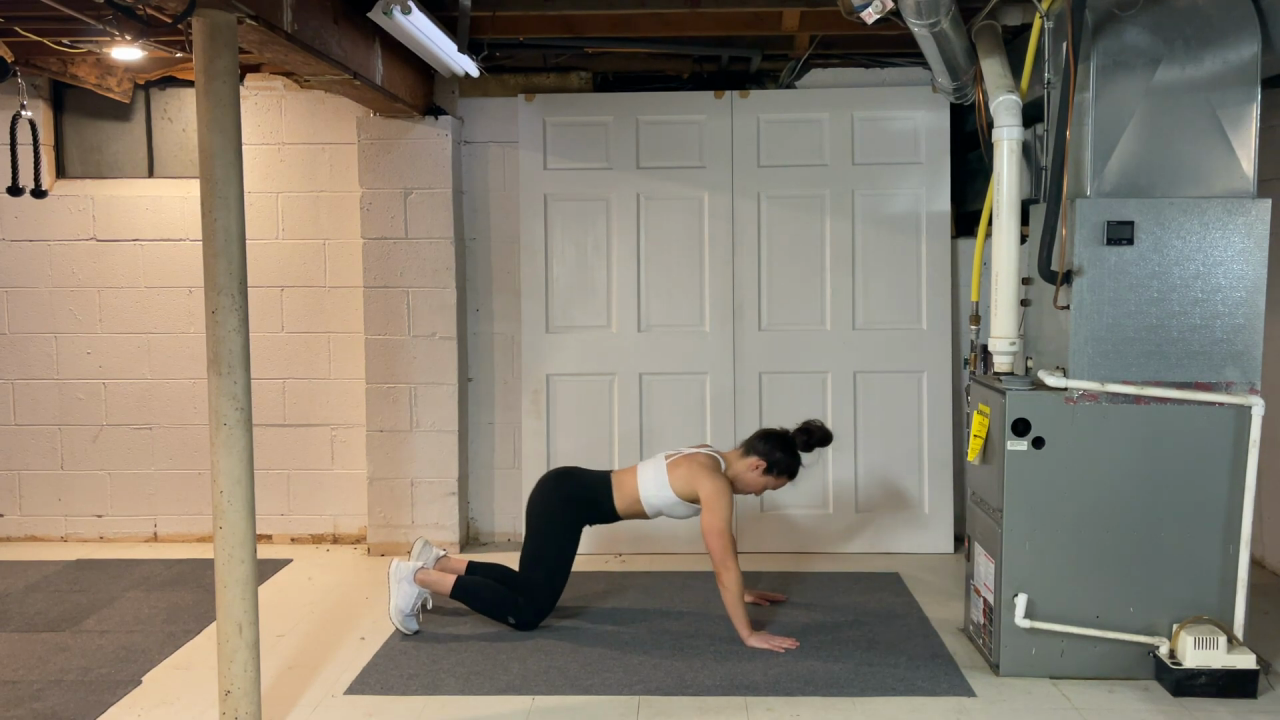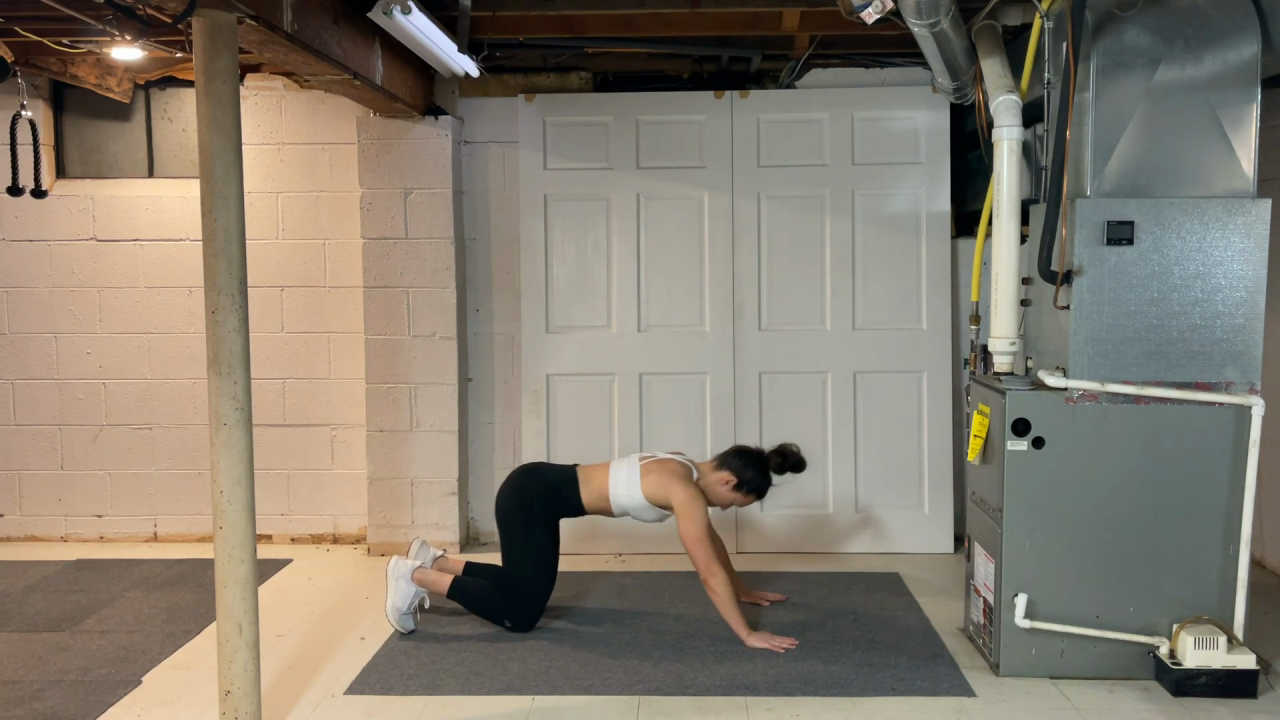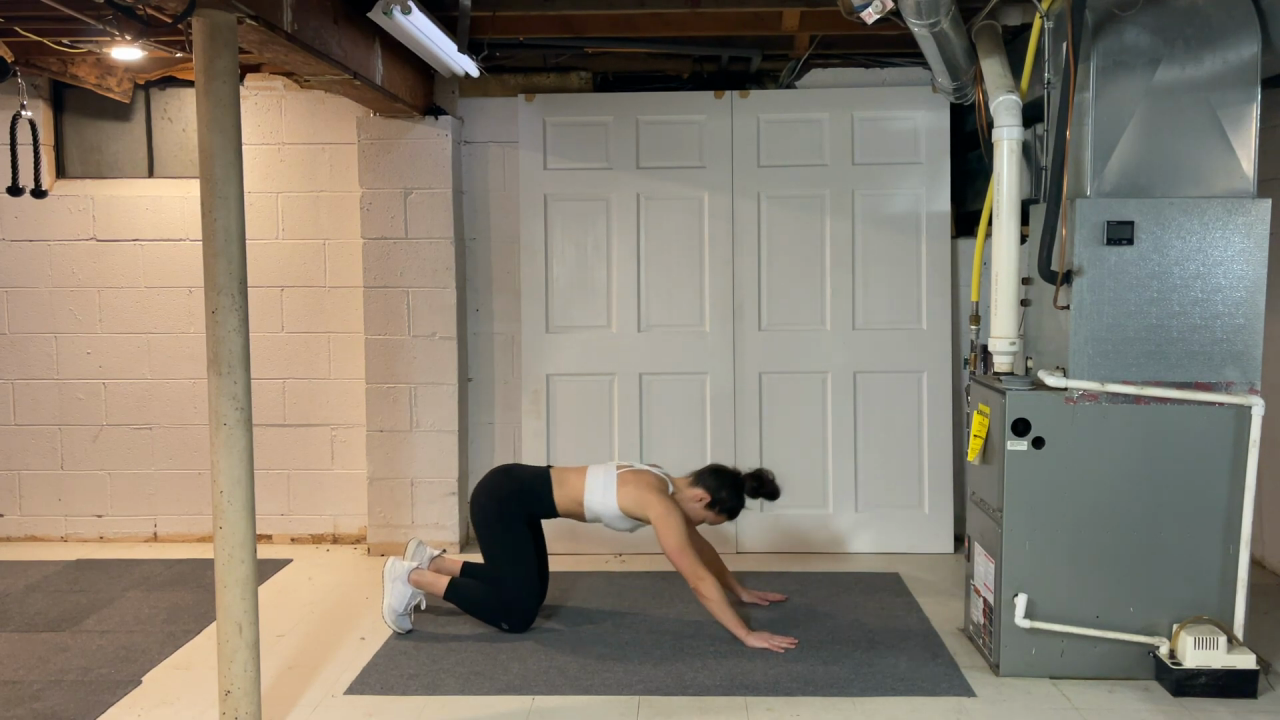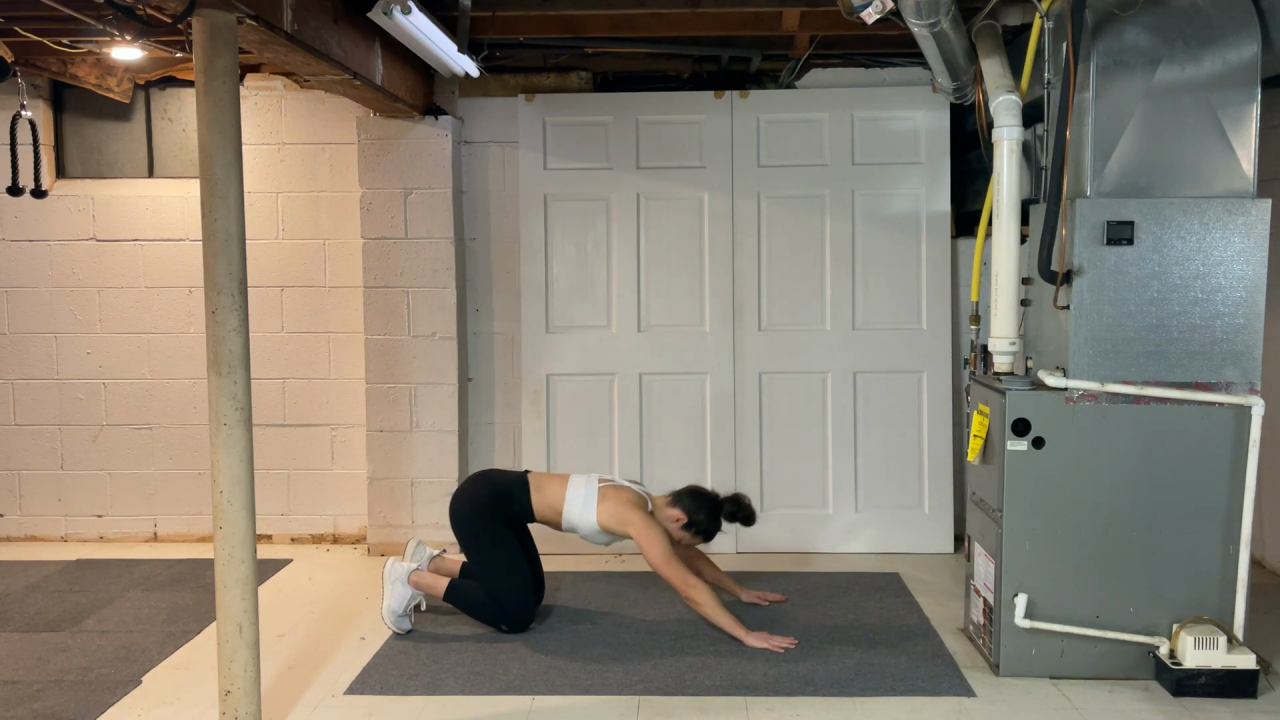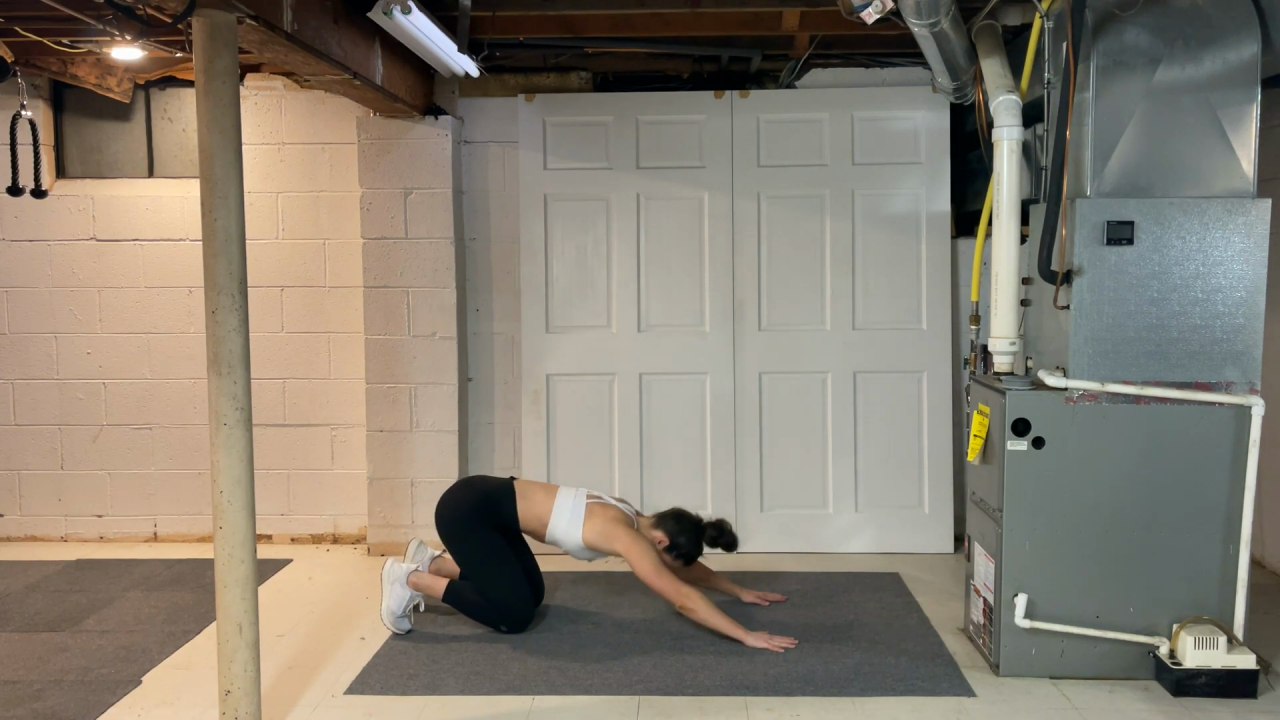
dt=0.1s
person 1, frame 1
left shoulder: (715, 462)
right shoulder: (714, 481)
left elbow: (722, 544)
right elbow: (724, 566)
left wrist: (745, 592)
right wrist: (748, 634)
left hip: (568, 490)
right hip: (564, 499)
left knee: (532, 588)
right knee: (525, 614)
left ankle: (436, 560)
right ankle: (419, 576)
person 1, frame 2
left shoulder: (690, 472)
right shoulder: (687, 491)
left elbow: (708, 539)
right elbow: (710, 571)
left wrist: (742, 591)
right wrist: (747, 634)
left hip: (543, 487)
right hip: (529, 494)
left knee: (522, 591)
right knee: (519, 616)
left ankle: (434, 560)
right ankle: (418, 576)
person 1, frame 3
left shoulder: (669, 488)
right shoulder: (660, 504)
left elbow: (698, 546)
right elbow: (698, 579)
left wrist: (742, 592)
right wrist: (746, 633)
left hip: (515, 493)
right hip: (504, 498)
left knee: (530, 593)
right knee: (516, 616)
left ankle: (431, 561)
right ankle: (412, 578)
person 1, frame 4
left shoulder: (652, 505)
right shoulder: (641, 520)
left elbow: (690, 556)
right elbow: (690, 588)
left wrist: (740, 592)
right wrist: (746, 635)
left hip: (498, 498)
right hip: (481, 503)
left knee: (527, 593)
right knee: (514, 618)
left ankle: (431, 562)
right ankle: (413, 579)
person 1, frame 5
left shoulder: (633, 525)
right shoulder: (625, 536)
left elbow: (685, 565)
right elbow: (683, 598)
left wrist: (741, 592)
right wrist: (746, 635)
left hip: (484, 503)
right hip: (466, 510)
left knee: (531, 595)
right knee: (514, 616)
left ankle: (431, 562)
right ankle: (411, 580)
